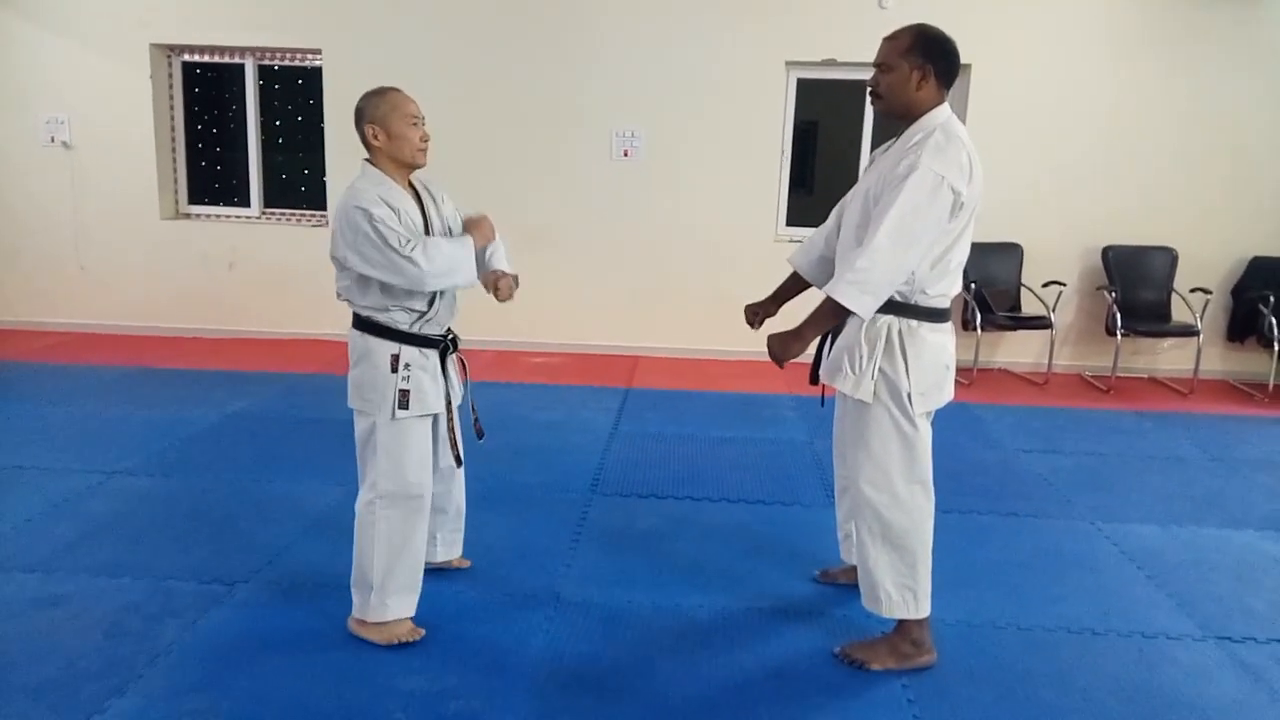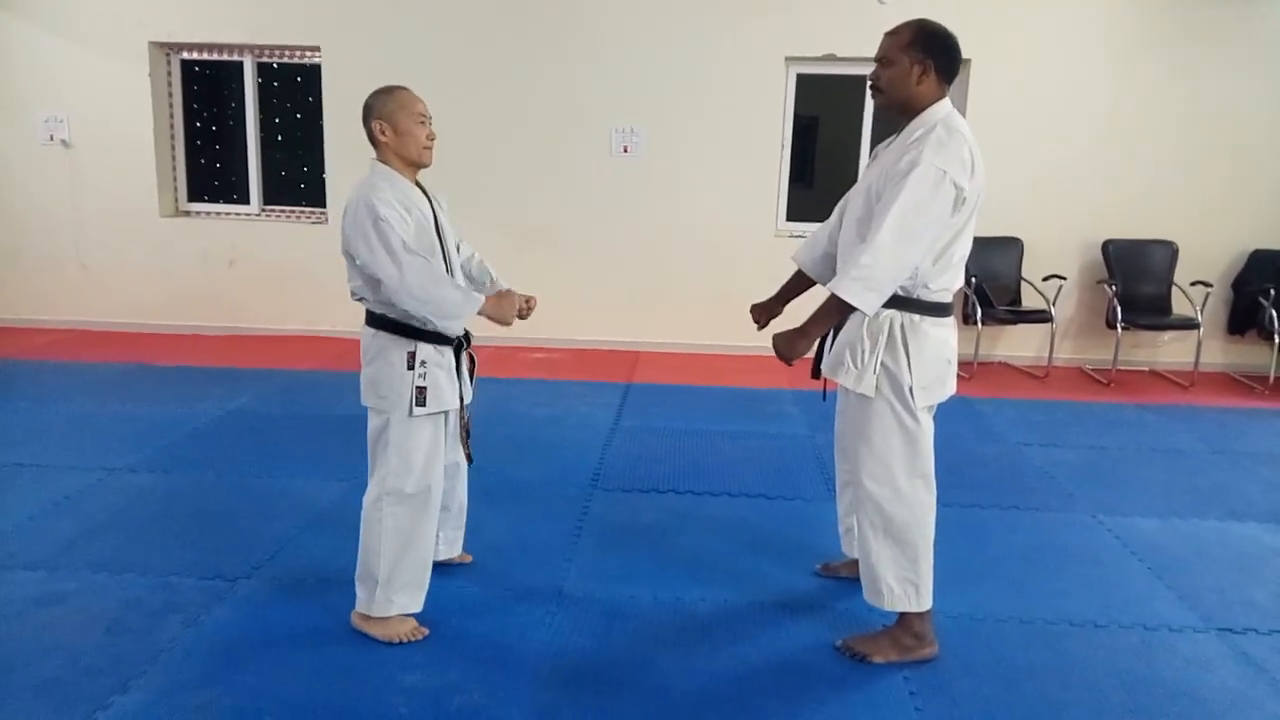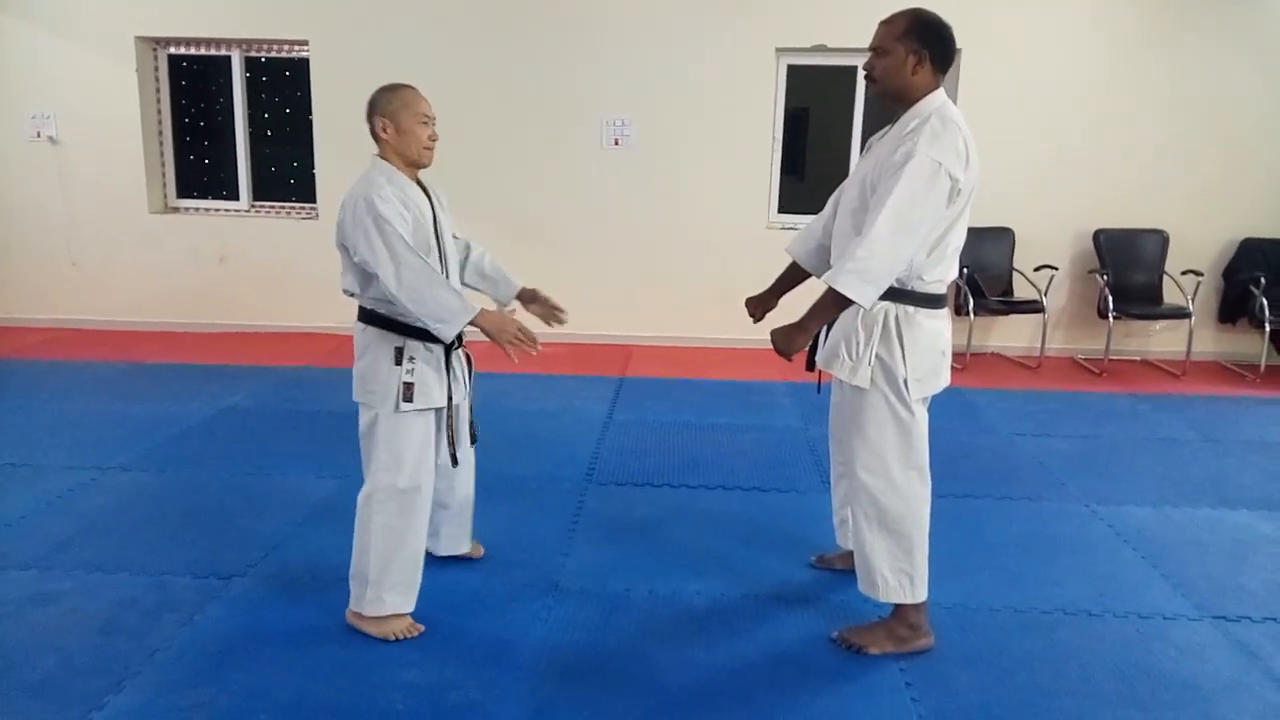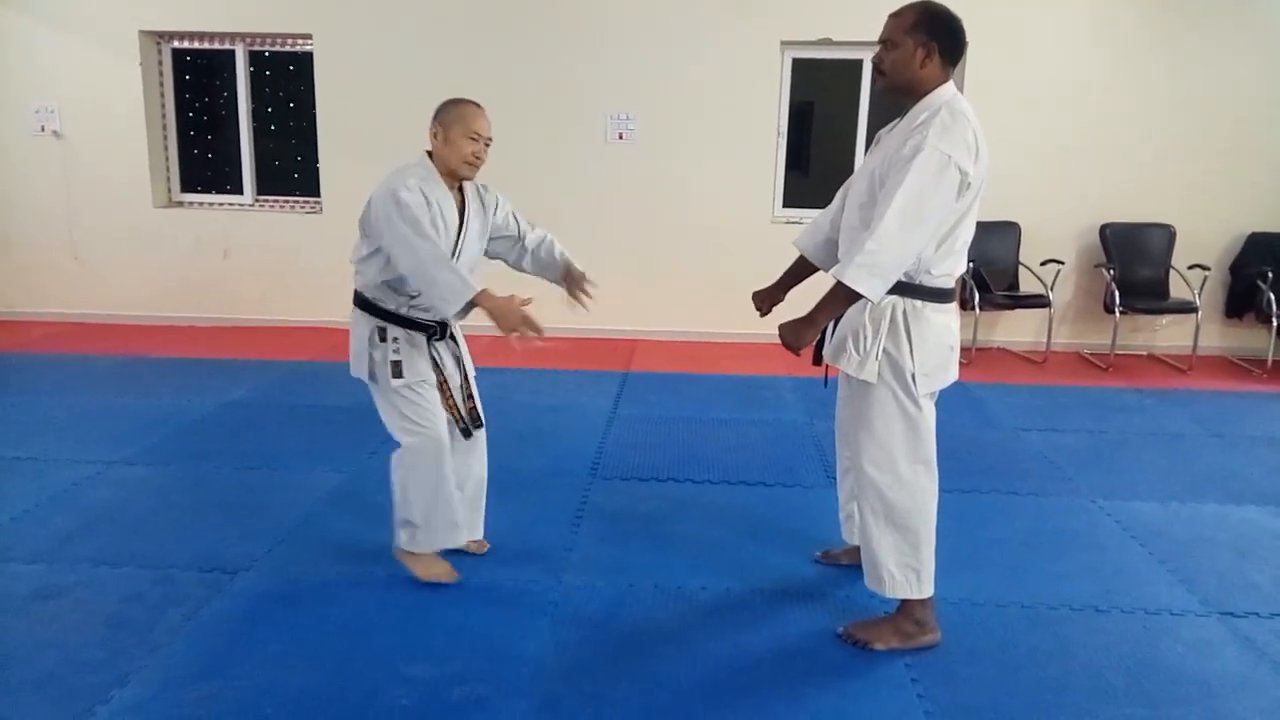
dt=0.4s
person 1, frame 1
left shoulder: (939, 154)
right shoulder: (903, 149)
left elbow: (881, 261)
right elbow: (836, 235)
left wrist: (802, 335)
right wrist: (773, 302)
left hip: (898, 342)
right hip: (873, 334)
left knee: (890, 479)
right knee: (860, 465)
left ankle: (912, 633)
right ankle: (865, 563)
person 1, frame 2
left shoulder: (940, 149)
right shoulder: (906, 143)
left elbow: (883, 257)
right elbow: (839, 232)
left wrist: (807, 333)
right wrist: (778, 301)
left hip: (900, 337)
right hip: (874, 330)
left knee: (892, 473)
right knee: (861, 460)
left ankle: (914, 626)
right ankle: (867, 556)
person 1, frame 3
left shoulder: (935, 140)
right shoulder: (899, 134)
left elbow: (880, 250)
right elbow: (834, 223)
left wrist: (805, 327)
right wrist: (773, 293)
left hip: (894, 328)
right hip: (869, 321)
left knee: (887, 465)
right knee: (858, 452)
left ankle: (910, 617)
right ankle: (862, 548)
person 1, frame 4
left shoulder: (944, 132)
right shoulder: (908, 128)
left elbow: (890, 244)
right elbow: (842, 216)
left wrist: (813, 321)
right wrist: (780, 288)
left hip: (902, 323)
right hip: (876, 315)
left knee: (894, 459)
right knee: (863, 446)
left ankle: (915, 613)
right ankle: (868, 543)
person 2, frame 1
left shoulder: (424, 191)
right shoulder: (361, 205)
left elbow: (479, 234)
right elbow: (417, 266)
left wrist: (496, 272)
right wrist: (470, 243)
left hip: (433, 352)
right hip: (391, 359)
left knee: (442, 463)
right knee: (396, 482)
left ankle: (435, 548)
right ankle: (375, 610)
person 2, frame 2
left shoulder: (422, 195)
right shoulder: (374, 201)
left elbow: (460, 259)
right elbow: (411, 279)
left wrist: (503, 294)
right wrist: (482, 306)
left hip: (439, 352)
right hip: (403, 356)
left knee: (447, 461)
right knee: (404, 480)
left ankle: (437, 545)
right ankle: (377, 606)
person 2, frame 3
left shoulder: (423, 192)
right shoulder: (372, 197)
left elbow: (463, 255)
right elbow: (409, 278)
left wrist: (520, 294)
right wrist: (482, 320)
left hip: (436, 349)
right hip: (396, 353)
left knee: (452, 455)
right knee: (398, 478)
left ankle: (447, 539)
right ankle: (373, 603)
person 2, frame 4
left shoulder: (481, 198)
right shoulder: (404, 191)
left elbow: (524, 241)
right elbow: (424, 259)
left wrist: (565, 269)
right wrist: (489, 302)
left hip: (439, 333)
right hip: (390, 335)
left knee: (465, 431)
right knee: (425, 436)
left ankle: (456, 528)
right ankle: (416, 542)
